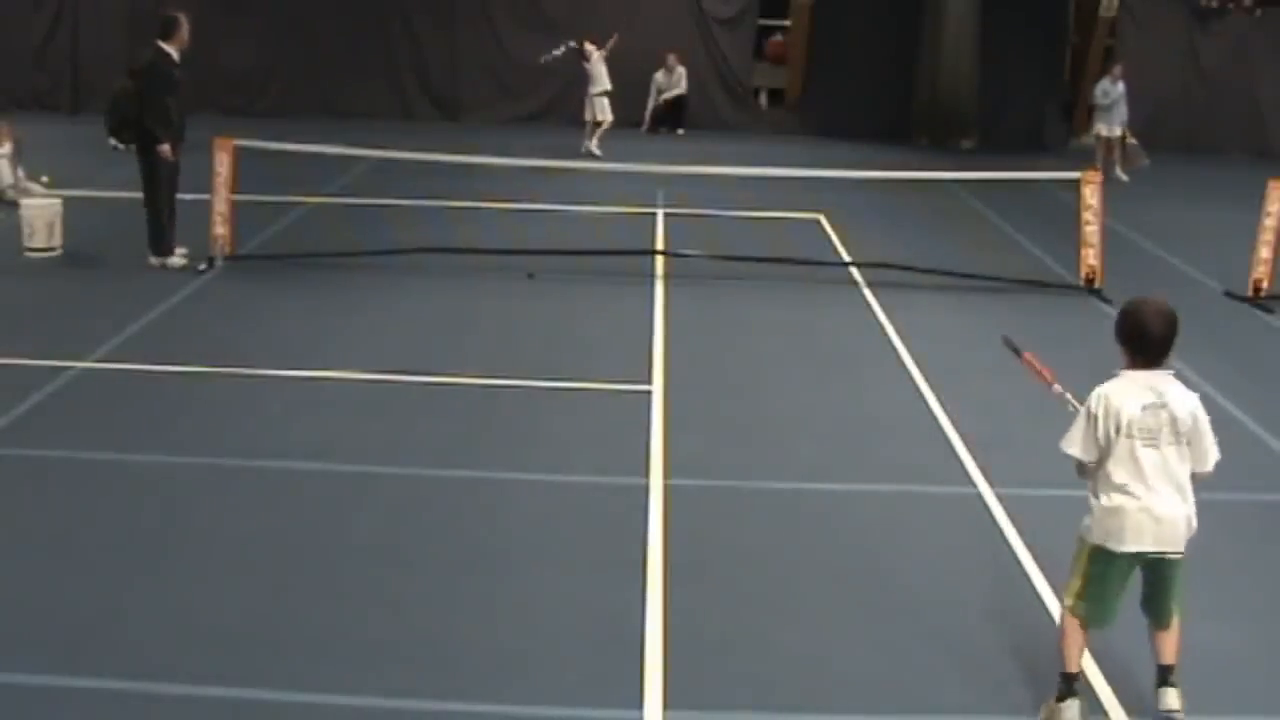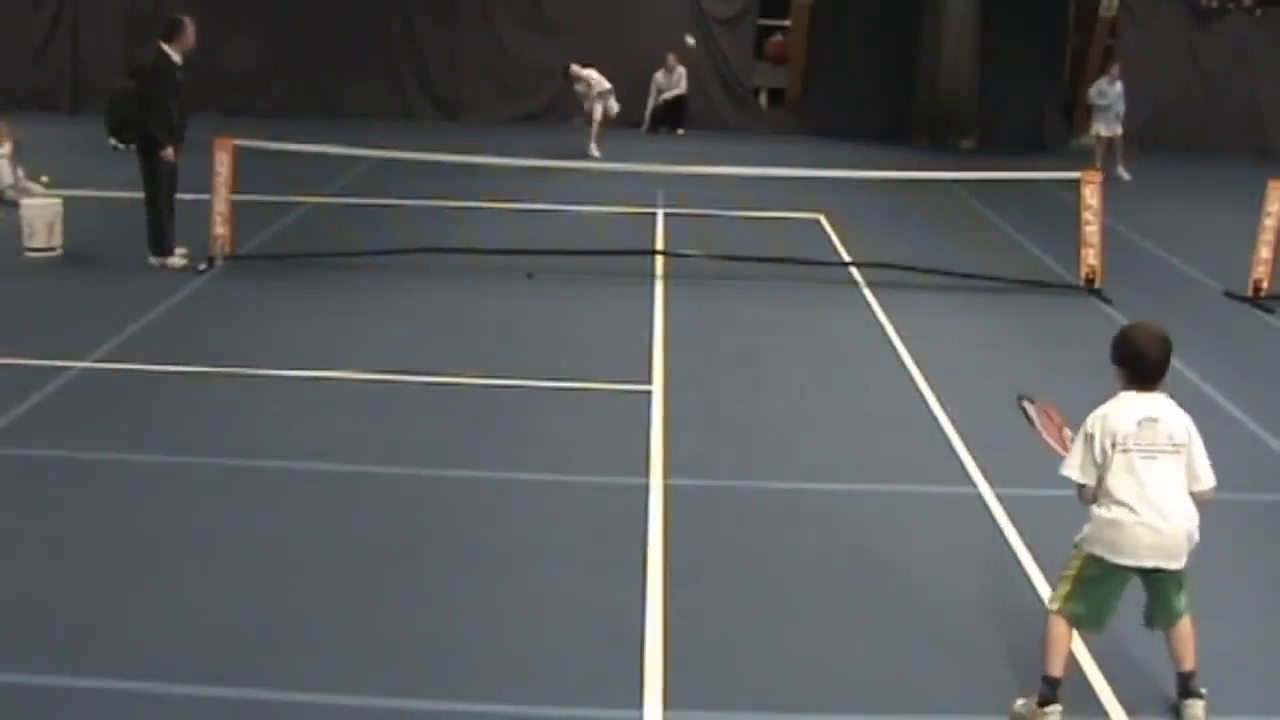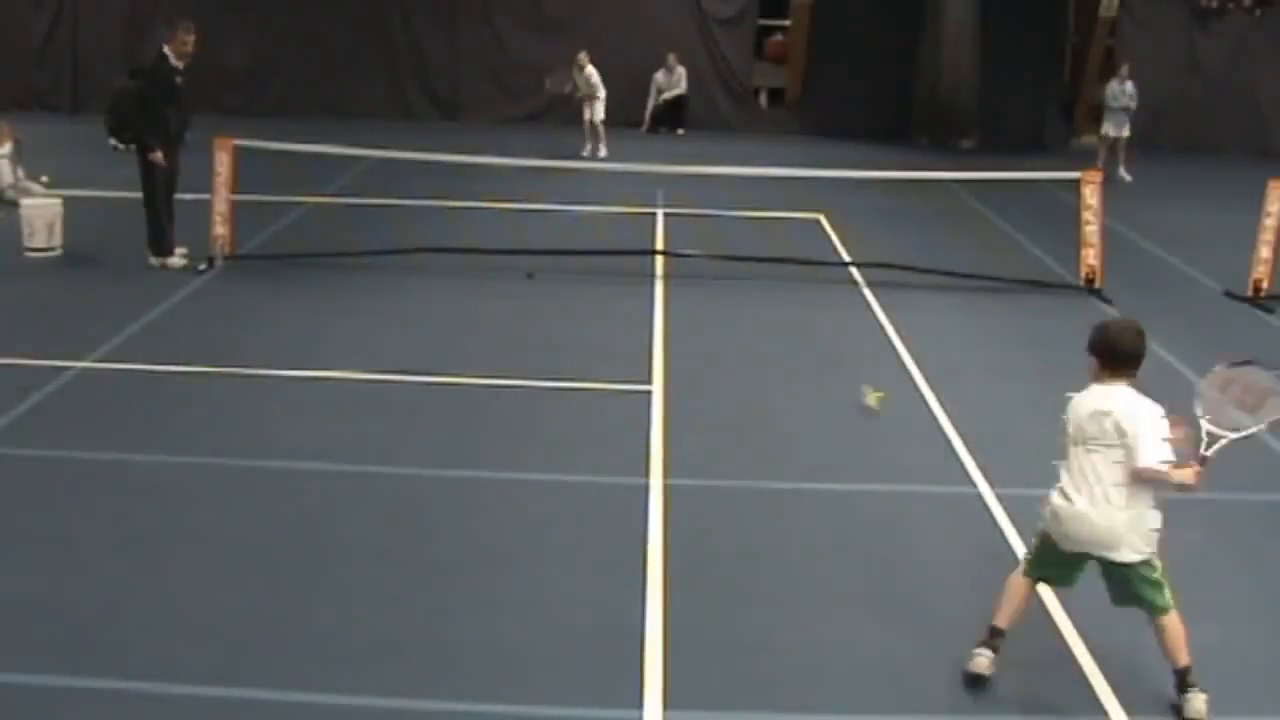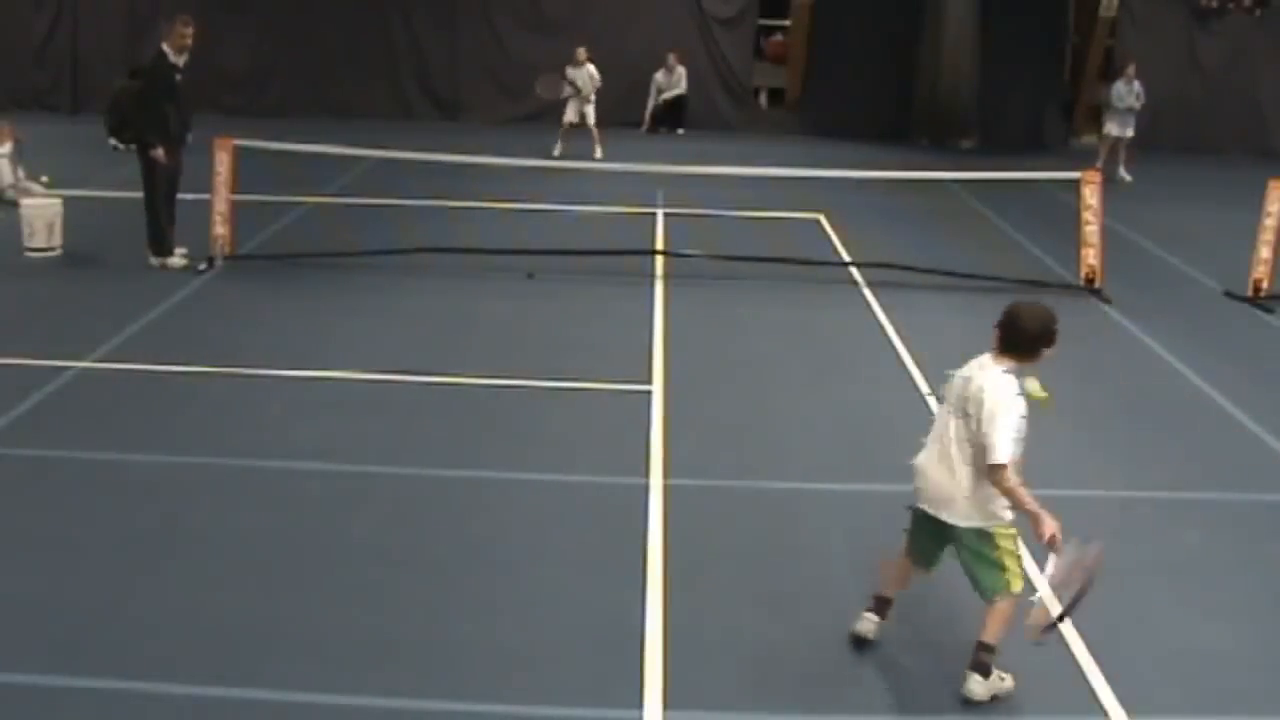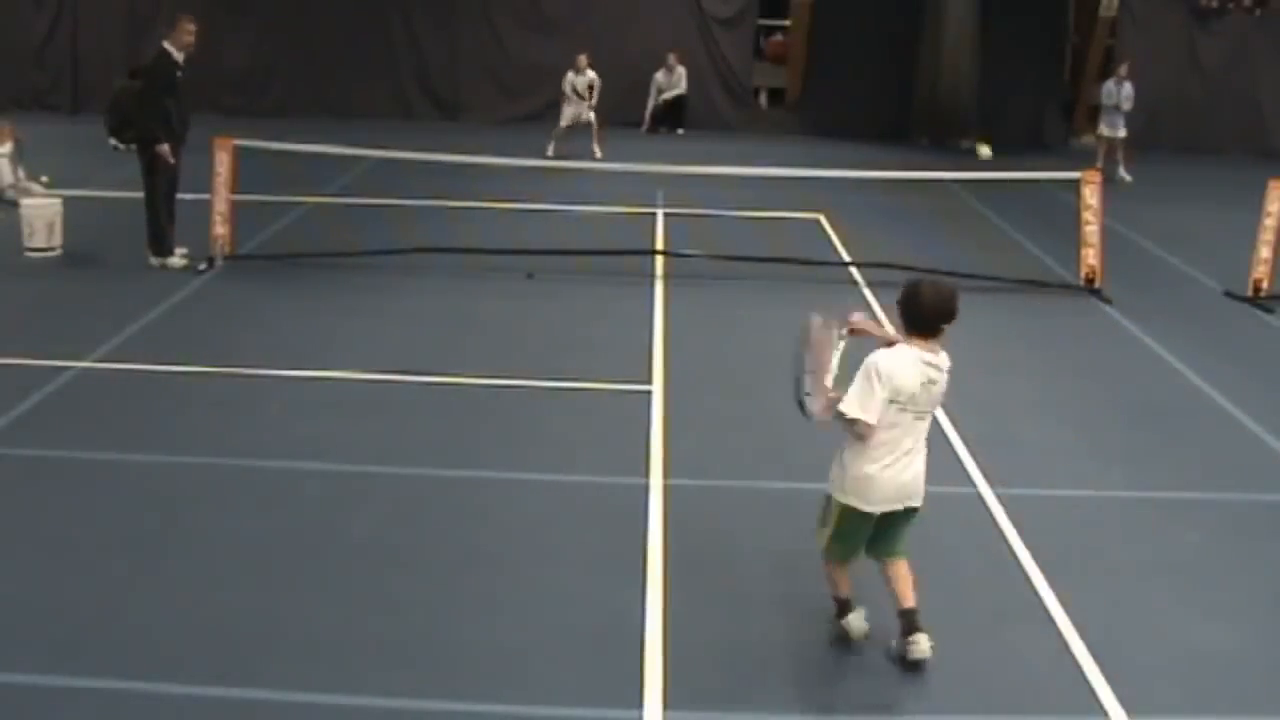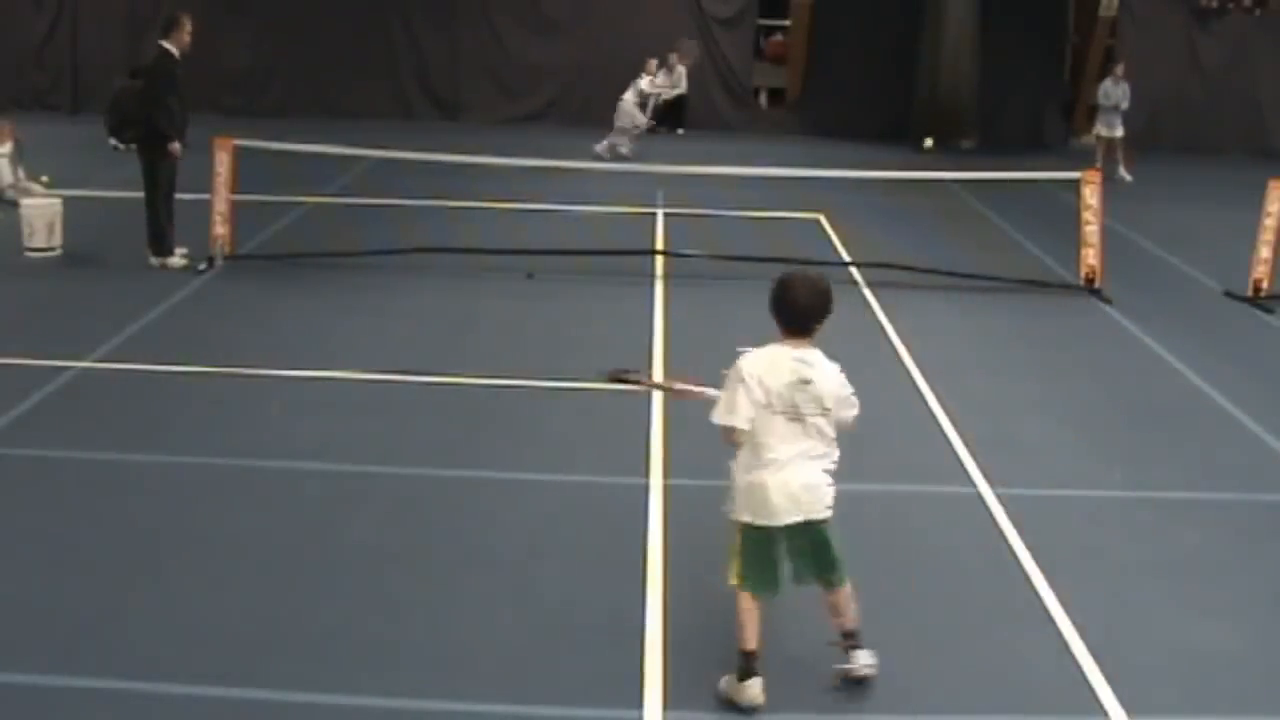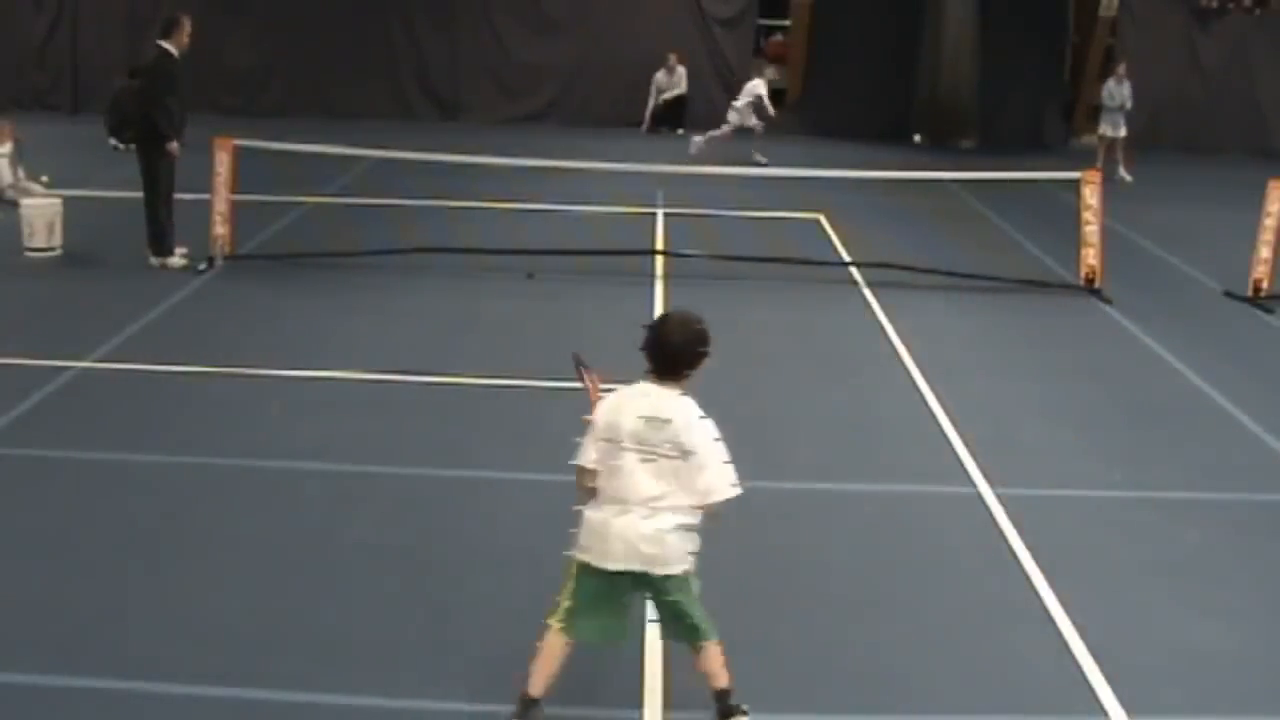
dt=0.4s
person 1, frame 1
left shoulder: (1105, 397)
right shoulder: (1187, 401)
left elbow: (1085, 468)
right elbow: (1201, 473)
left hip: (1115, 523)
right hip: (1170, 525)
left knee: (1077, 610)
right knee: (1163, 613)
person 1, frame 2
left shoulder: (1102, 418)
right shoulder: (1182, 421)
left elbow: (1086, 493)
right elbow: (1203, 492)
left hip: (1114, 535)
right hip: (1172, 537)
left knee: (1063, 611)
right knee: (1175, 613)
person 1, frame 3
left shoulder: (1077, 405)
right shoulder: (1141, 410)
right elbow: (1147, 471)
right wrist: (1181, 476)
left hip: (1069, 520)
right hip: (1122, 530)
left knee: (1028, 573)
right knee: (1161, 607)
left ankle: (986, 652)
person 1, frame 4
left shoulder: (971, 369)
right shoulder: (1007, 400)
right elbow: (998, 470)
right wrist: (1039, 516)
left hip: (932, 487)
right hip: (977, 506)
left knee: (914, 554)
right knee: (1006, 588)
left ankle: (873, 615)
right ankle: (980, 672)
person 1, frame 5
left shoulder: (881, 364)
right shoulder: (942, 363)
left elbow: (857, 426)
left wrist: (837, 406)
right wrist: (874, 329)
left hip: (862, 482)
right hip: (908, 485)
left knee: (835, 550)
right knee: (891, 553)
left ankle: (849, 613)
right ankle: (913, 634)
person 1, frame 6
left shoulder: (750, 366)
right shoulder: (831, 374)
left elbow: (736, 436)
right elbow: (846, 418)
left hip: (759, 494)
right hip: (813, 495)
left knee: (748, 586)
right knee: (831, 578)
left ankle: (748, 679)
right ankle: (856, 651)
person 1, frame 7
left shoulder: (612, 406)
right shoulder: (699, 427)
left elbow: (588, 481)
right elbow: (710, 502)
left hip: (603, 539)
right hip: (666, 549)
left knee: (563, 627)
right knee: (699, 634)
person 2, frame 1
left shoulder: (168, 61)
right shoulder: (155, 64)
right elbow: (150, 106)
right wrist: (160, 140)
left hip: (169, 140)
right hip: (156, 143)
left knee: (168, 195)
right knee: (158, 196)
left ankle: (166, 245)
right ankle: (160, 252)
person 2, frame 2
left shoulder: (171, 63)
right shoulder: (158, 67)
right elbow: (153, 110)
right wrist: (163, 144)
left hip: (169, 141)
right hip: (156, 144)
left knee: (167, 195)
right knee: (158, 197)
left ankle: (167, 244)
right ankle: (160, 252)
person 2, frame 3
left shoulder: (178, 66)
right shoulder: (157, 69)
right elbow: (147, 110)
left wrist: (182, 130)
right wrist: (152, 146)
left hip: (171, 141)
right hip: (156, 145)
left knee: (167, 195)
right knee: (157, 197)
left ankle: (166, 245)
right ankle: (160, 252)
person 2, frame 4
left shoulder: (181, 63)
right shoulder: (156, 67)
right elbow: (147, 108)
left wrist: (185, 130)
right wrist: (153, 144)
left hip: (174, 141)
right hip: (157, 144)
left knee: (169, 195)
right knee: (158, 197)
left ankle: (167, 244)
right ankle: (160, 252)
person 2, frame 5
left shoulder: (177, 62)
right shoulder: (159, 64)
right elbow: (150, 105)
left wrist: (176, 137)
right wrist: (159, 140)
left hip: (172, 140)
right hip: (158, 143)
left knee: (168, 194)
right knee: (158, 196)
left ankle: (166, 245)
right ankle: (160, 252)
person 2, frame 6
left shoulder: (168, 61)
right shoulder: (162, 63)
right elbow: (157, 105)
left wrist: (173, 137)
right wrist: (170, 138)
left hip: (165, 139)
right hip: (158, 141)
left knee: (165, 194)
right knee: (158, 195)
left ankle: (166, 245)
right ankle: (160, 252)
person 2, frame 7
left shoulder: (165, 60)
right shoulder: (161, 63)
right elbow: (156, 104)
left wrist: (171, 136)
right wrist: (168, 138)
left hip: (162, 139)
right hip: (156, 141)
left knee: (164, 193)
right knee: (158, 195)
left ankle: (165, 245)
right ankle: (160, 252)
